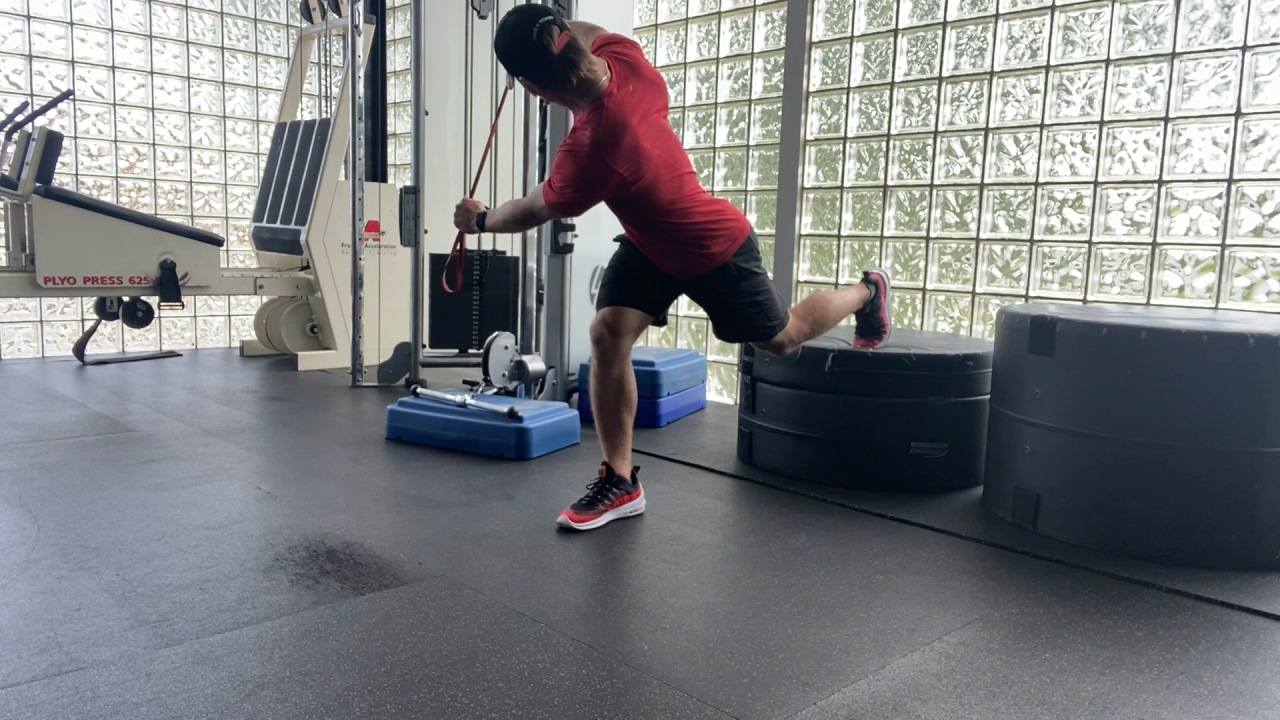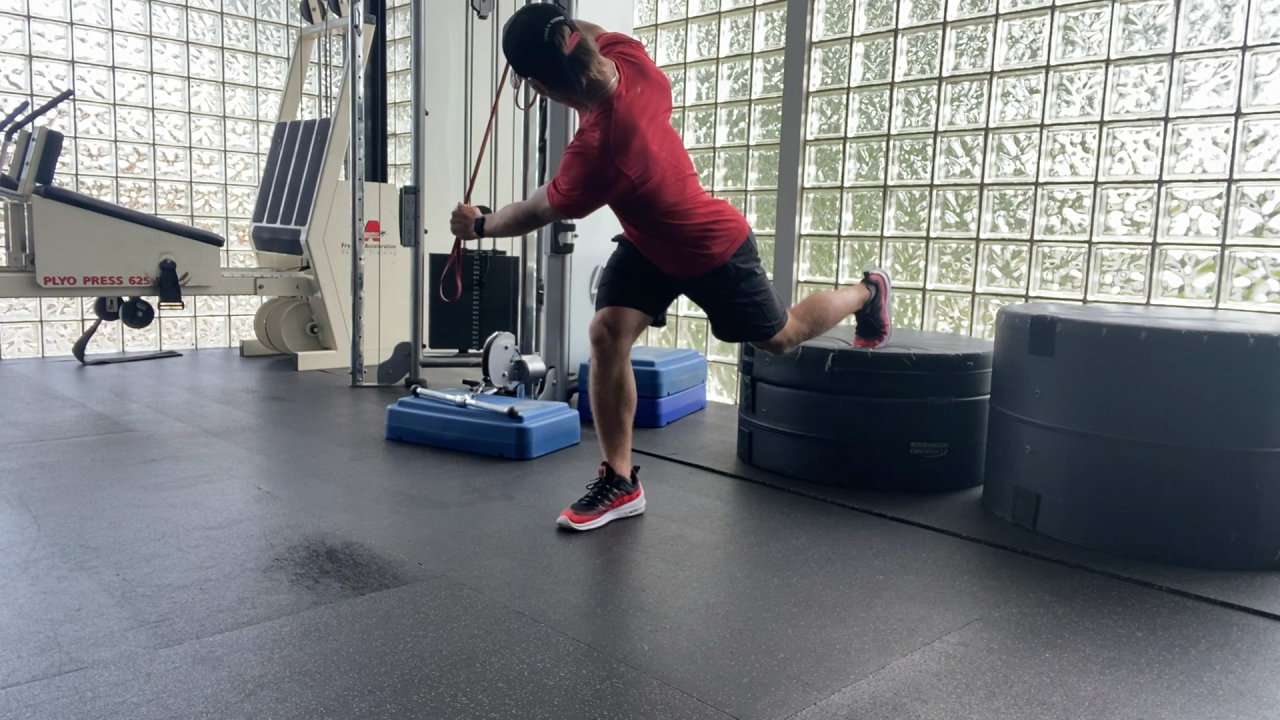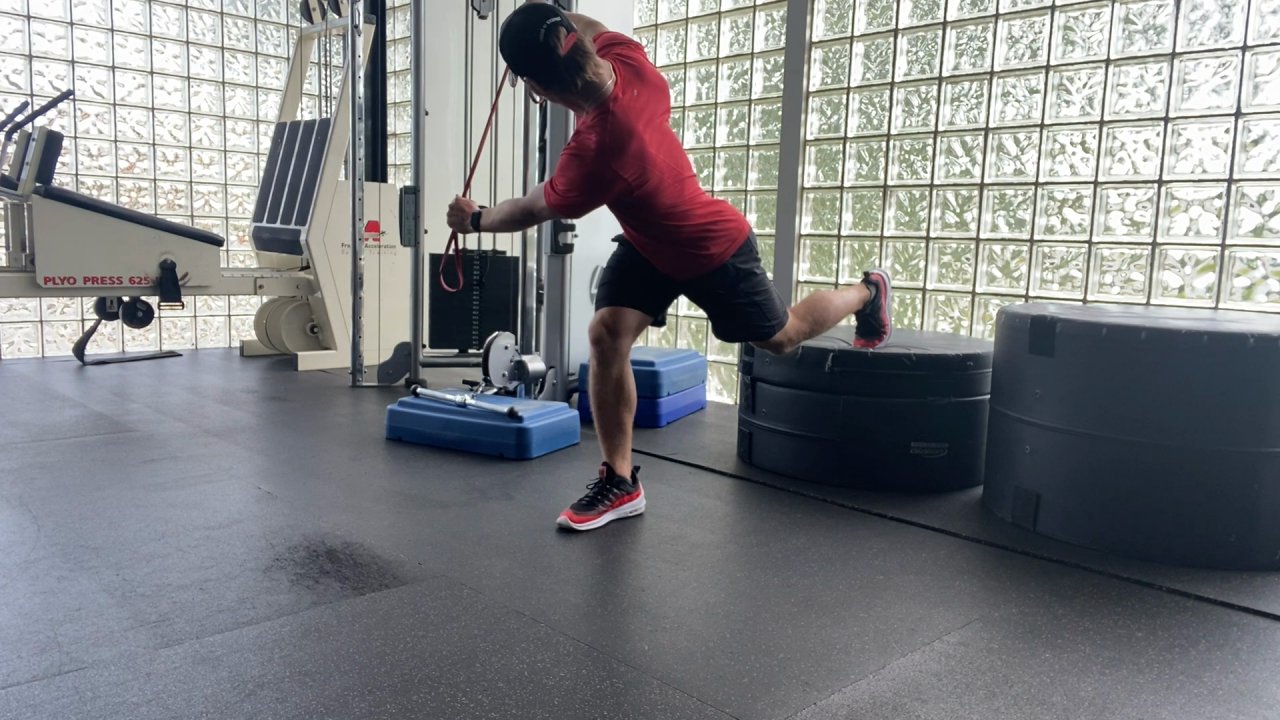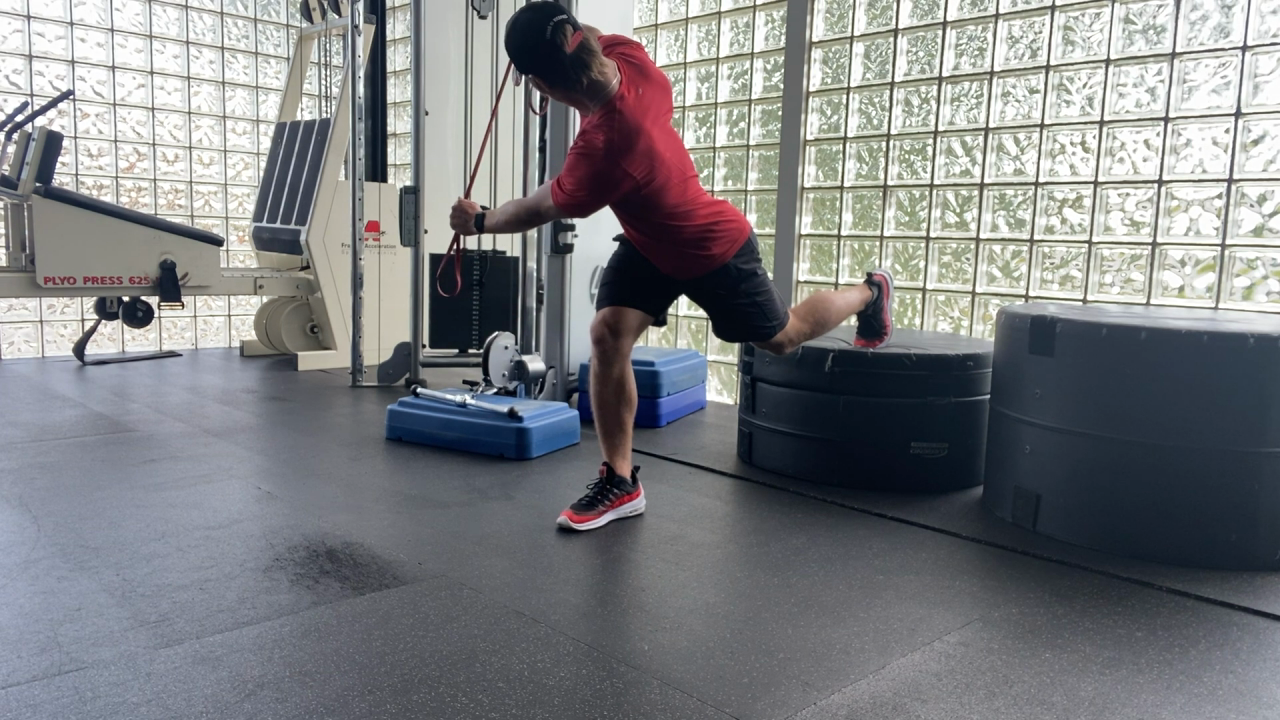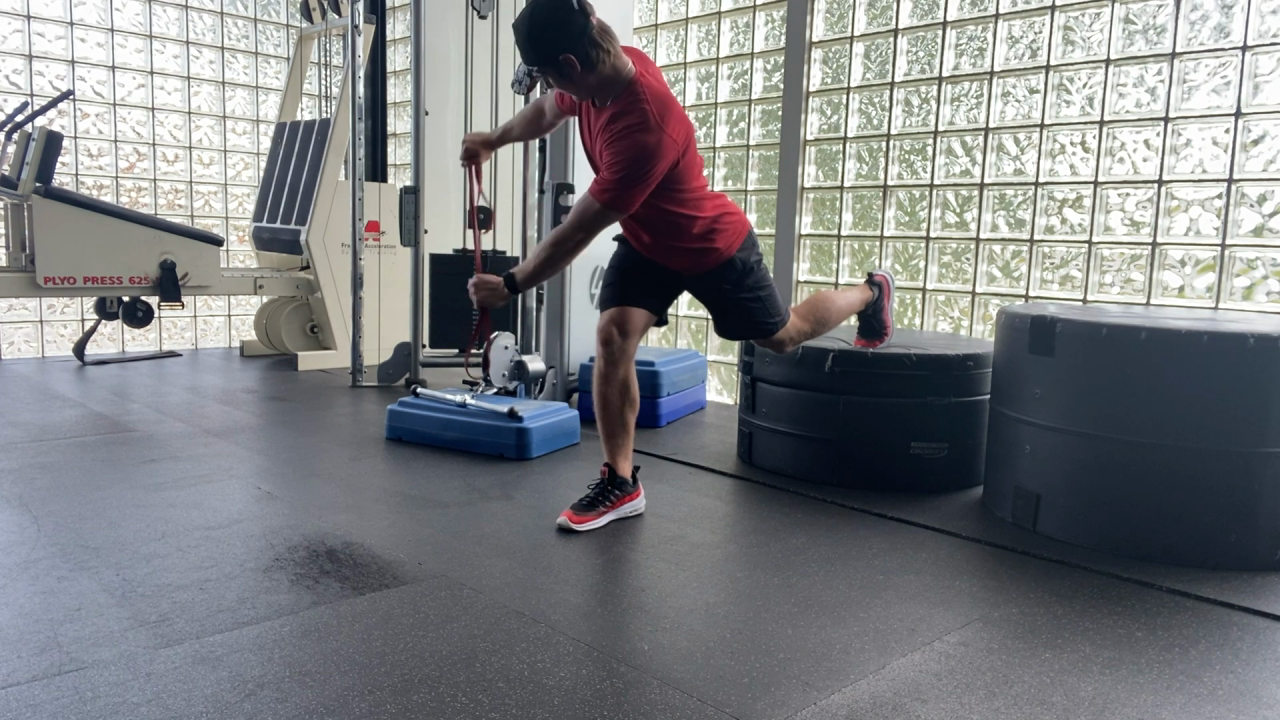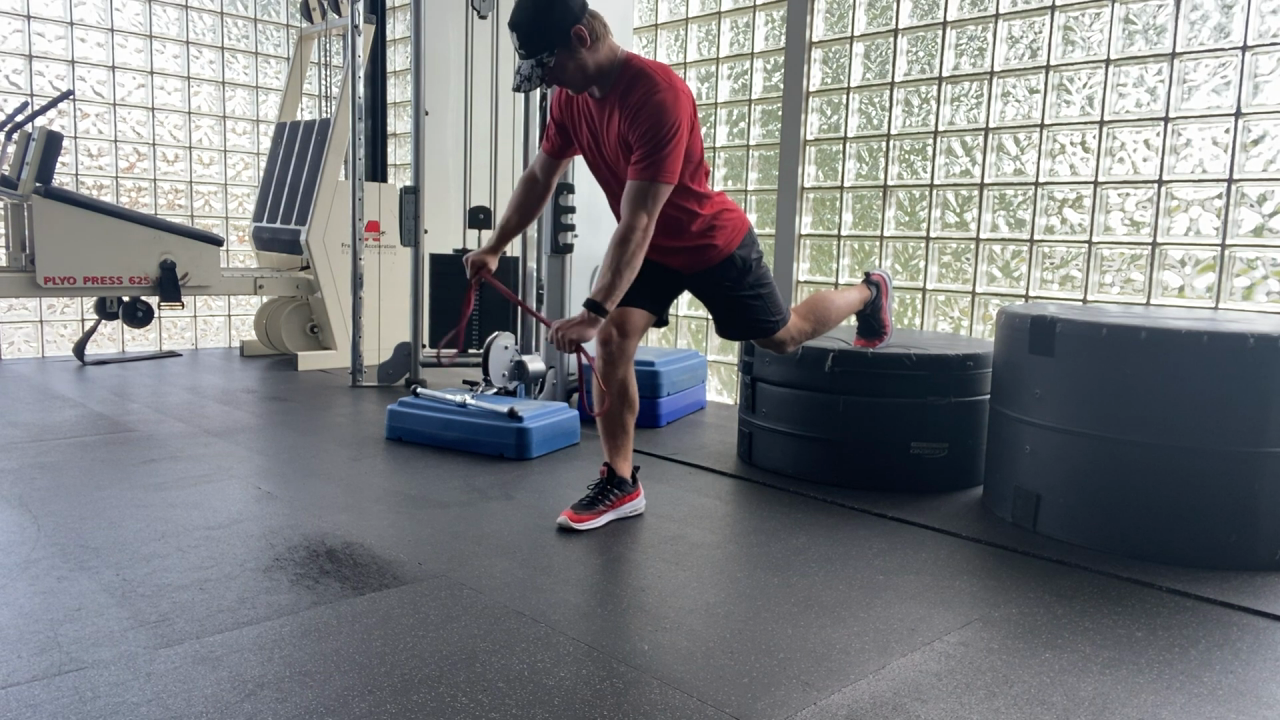
dt=0.4s
person 1, frame 1
left shoulder: (590, 150)
right shoulder: (622, 56)
left elbow: (534, 211)
left wrist: (480, 220)
left hip: (713, 249)
right hip: (650, 241)
left knee: (781, 338)
right knee: (607, 335)
left ankle: (867, 292)
right ankle: (620, 482)
person 1, frame 2
left shoulder: (598, 151)
right shoulder: (627, 56)
left elbow: (537, 212)
left wrist: (479, 226)
left hip: (712, 249)
right hip: (649, 242)
left knee: (780, 337)
right knee: (607, 335)
left ankle: (868, 291)
right ankle: (620, 482)
person 1, frame 3
left shoulder: (596, 152)
right shoulder: (624, 56)
left elbow: (533, 210)
left wrist: (474, 219)
left hip: (712, 250)
right hip: (648, 242)
left knee: (782, 337)
right knee: (606, 335)
left ankle: (868, 292)
right ankle: (620, 482)
person 1, frame 4
left shoulder: (605, 149)
right shoulder: (628, 58)
left elbow: (538, 210)
left wrist: (478, 221)
left hip: (713, 250)
right hip: (649, 242)
left knee: (782, 337)
right knee: (607, 335)
left ankle: (871, 292)
right ankle: (620, 483)
person 1, frame 5
left shoulder: (645, 129)
right shoulder: (613, 65)
left elbow: (576, 232)
right elbow: (547, 110)
left wrist: (508, 285)
right wrist: (494, 138)
left hip: (712, 246)
right hip: (646, 242)
left knee: (781, 336)
right knee: (612, 337)
left ankle: (870, 293)
right ankle: (620, 483)
person 1, frame 6
left shoulder: (657, 96)
right shoulder: (571, 96)
left elbow: (637, 223)
right elbow: (539, 178)
left wrist: (594, 311)
right wrist: (494, 246)
left hip: (712, 243)
right hip: (650, 247)
left knee: (782, 337)
right knee: (613, 341)
left ankle: (868, 292)
right ankle: (620, 483)
